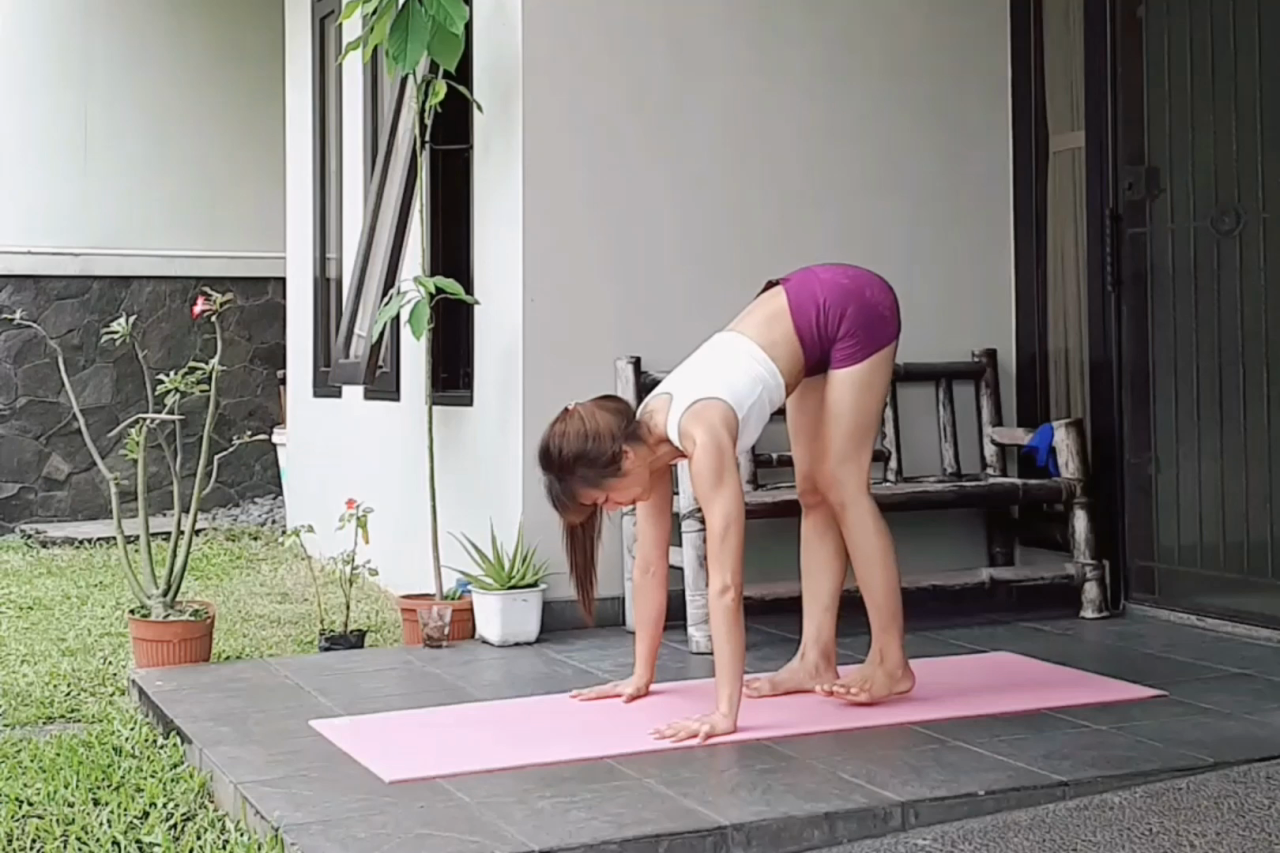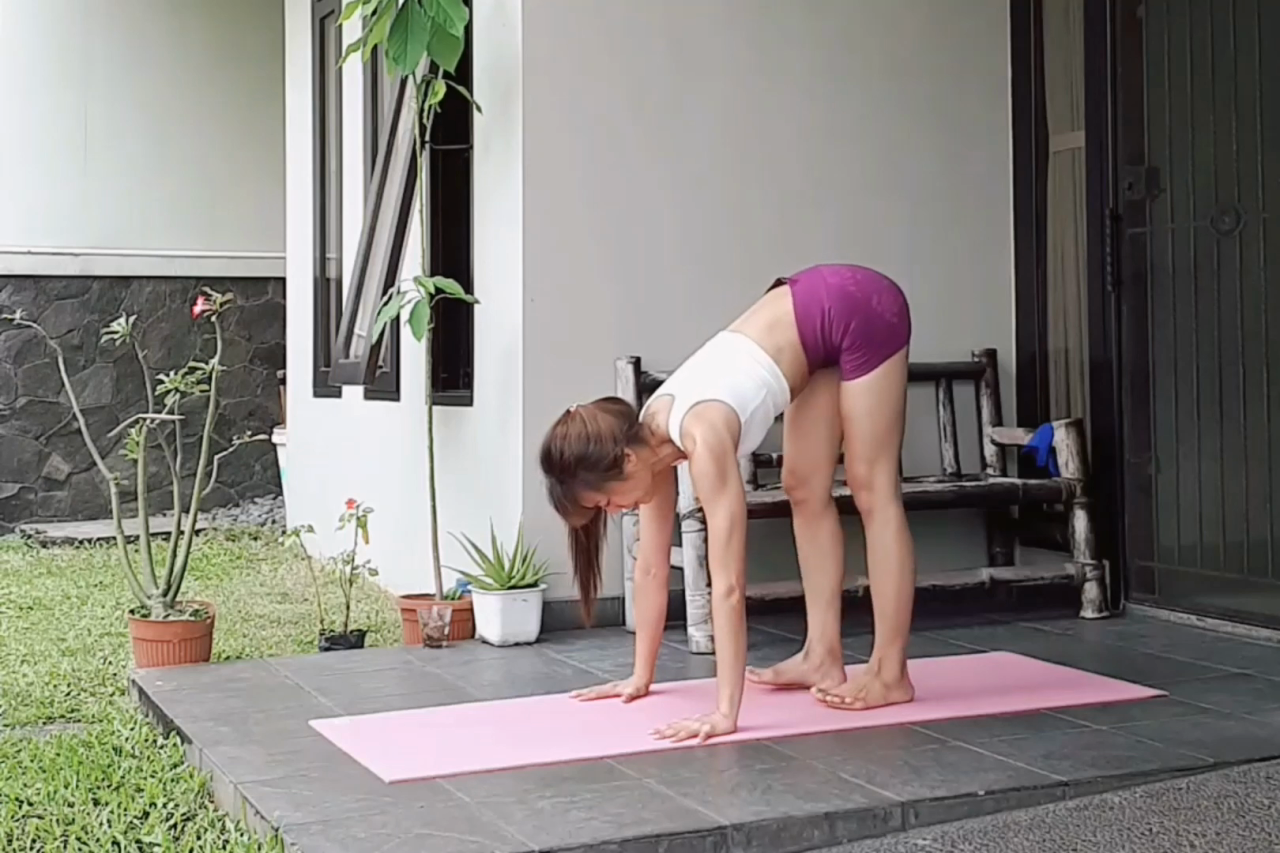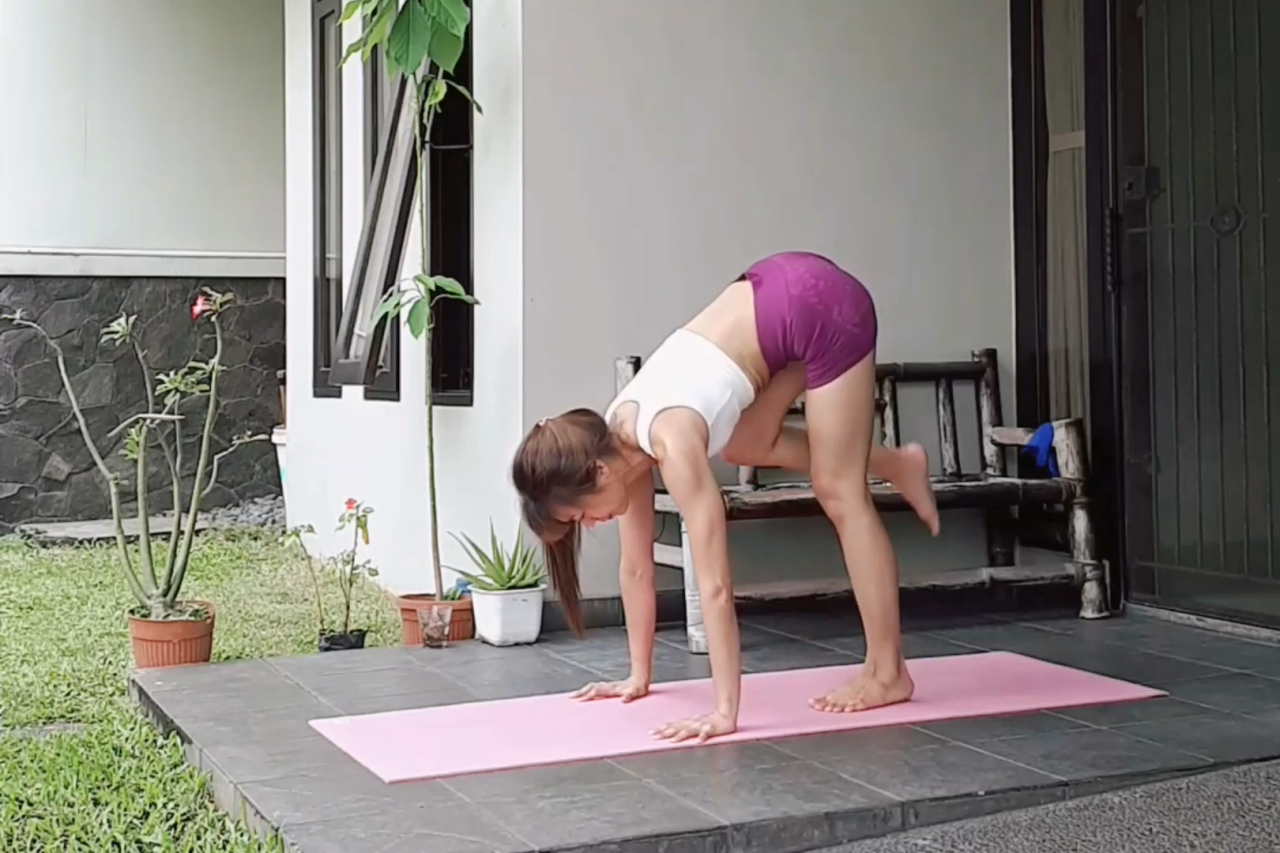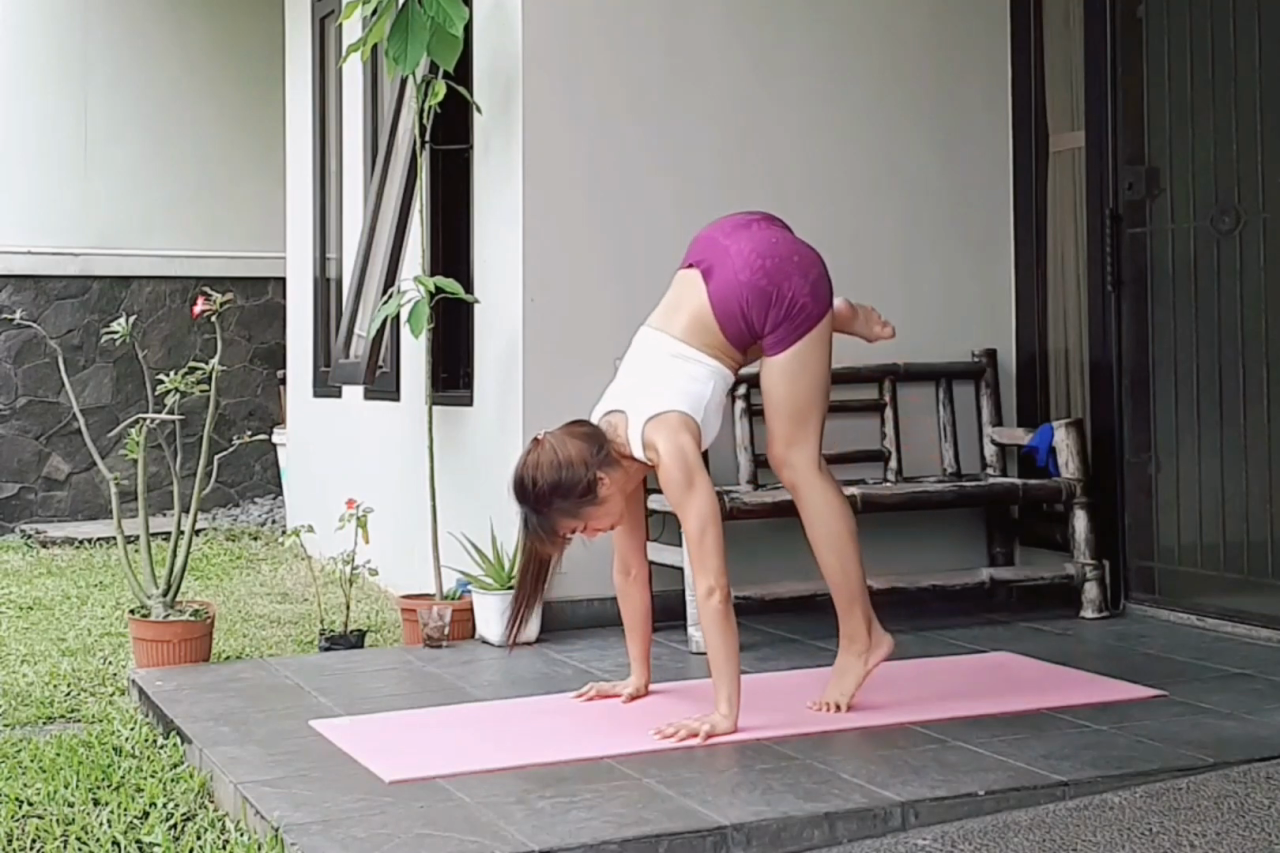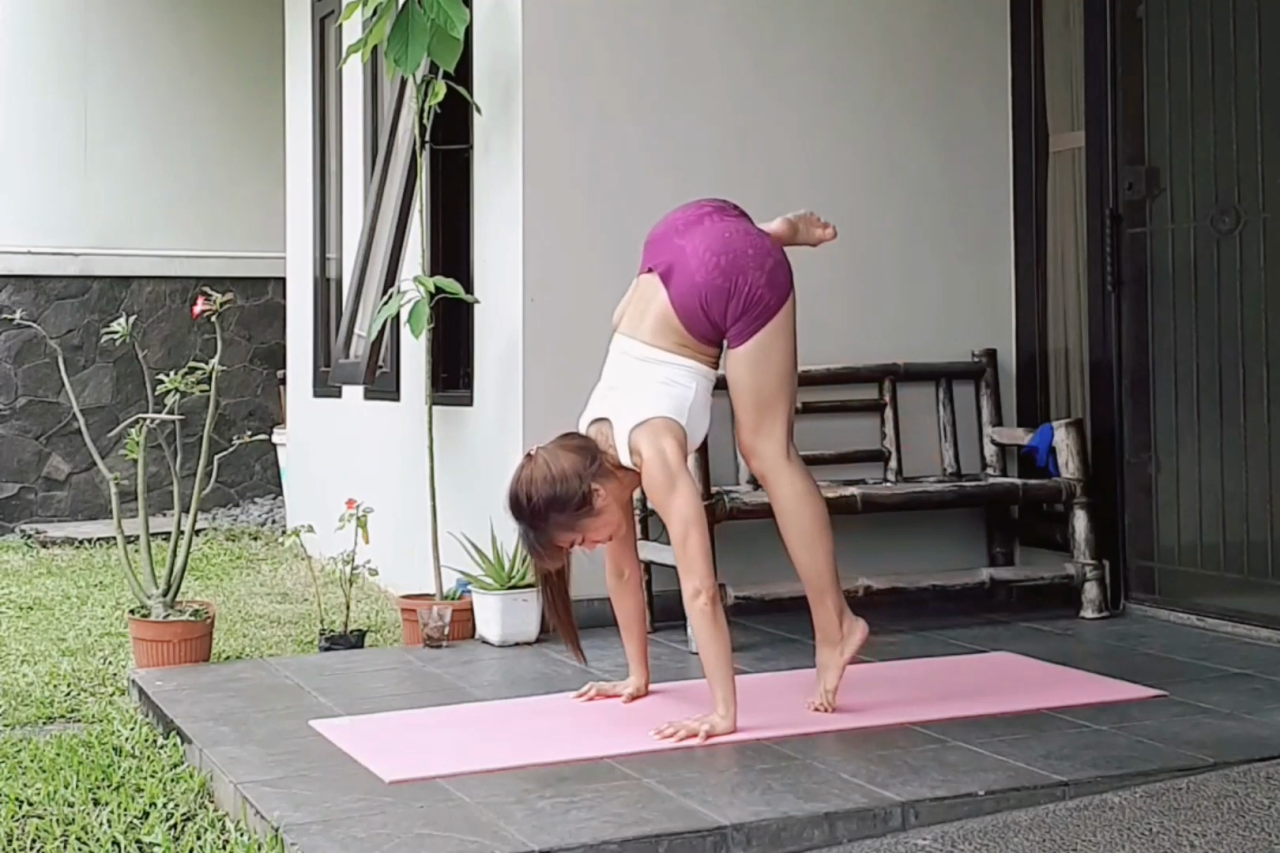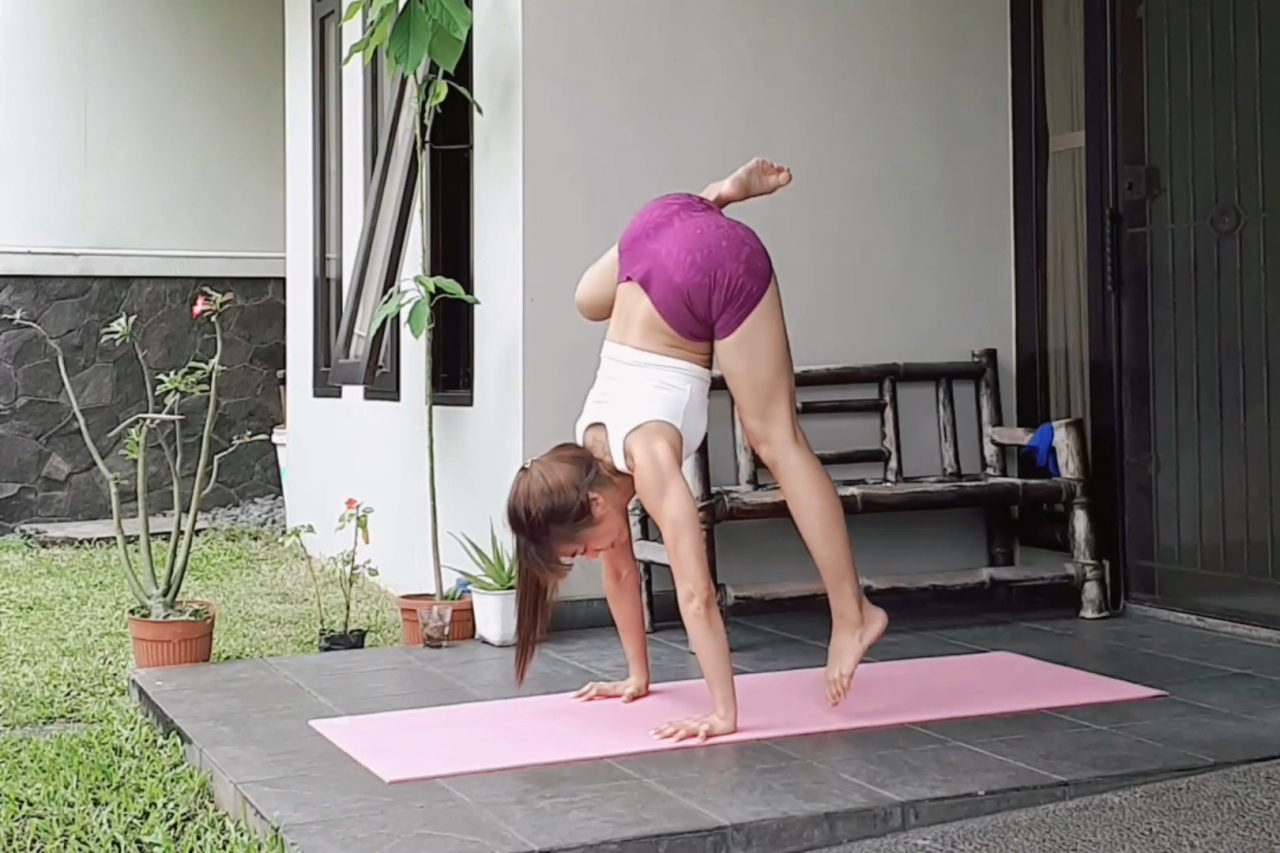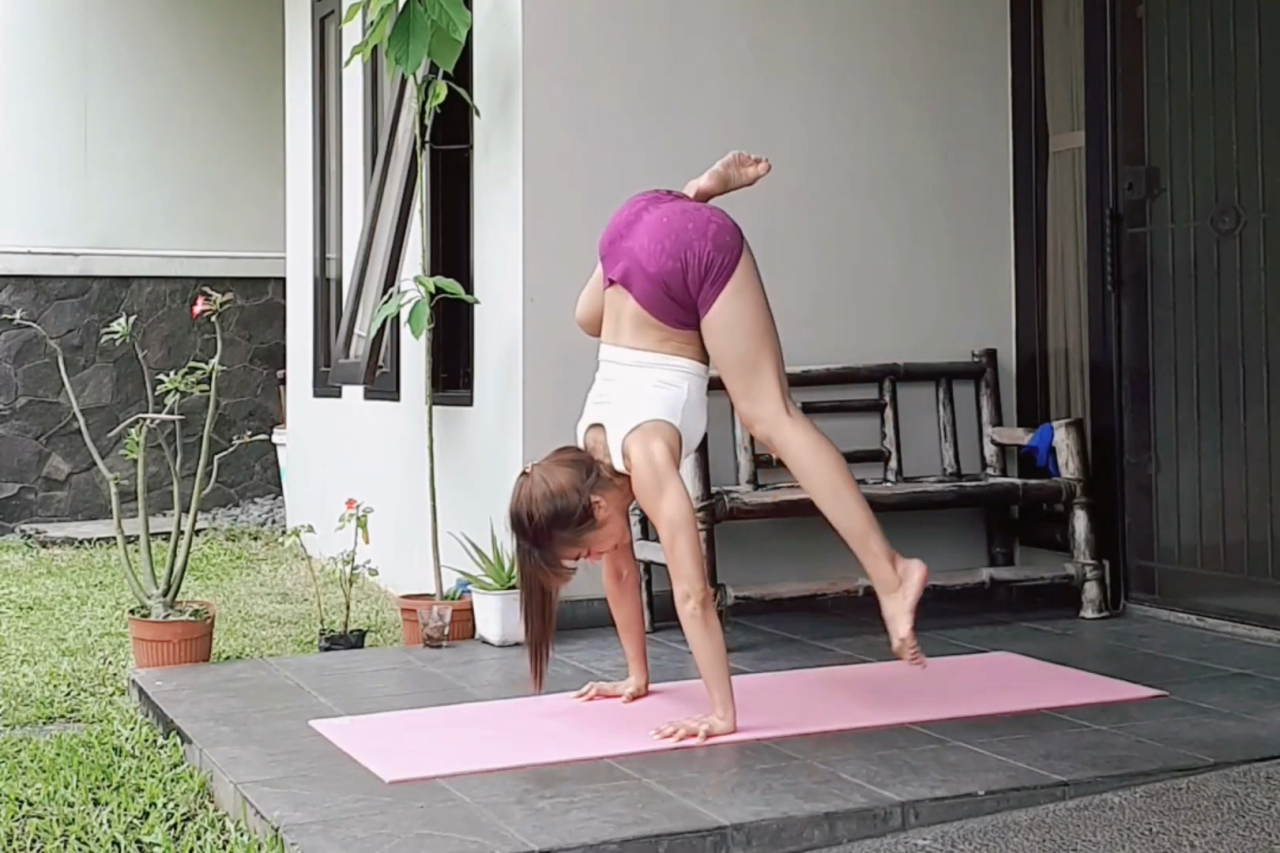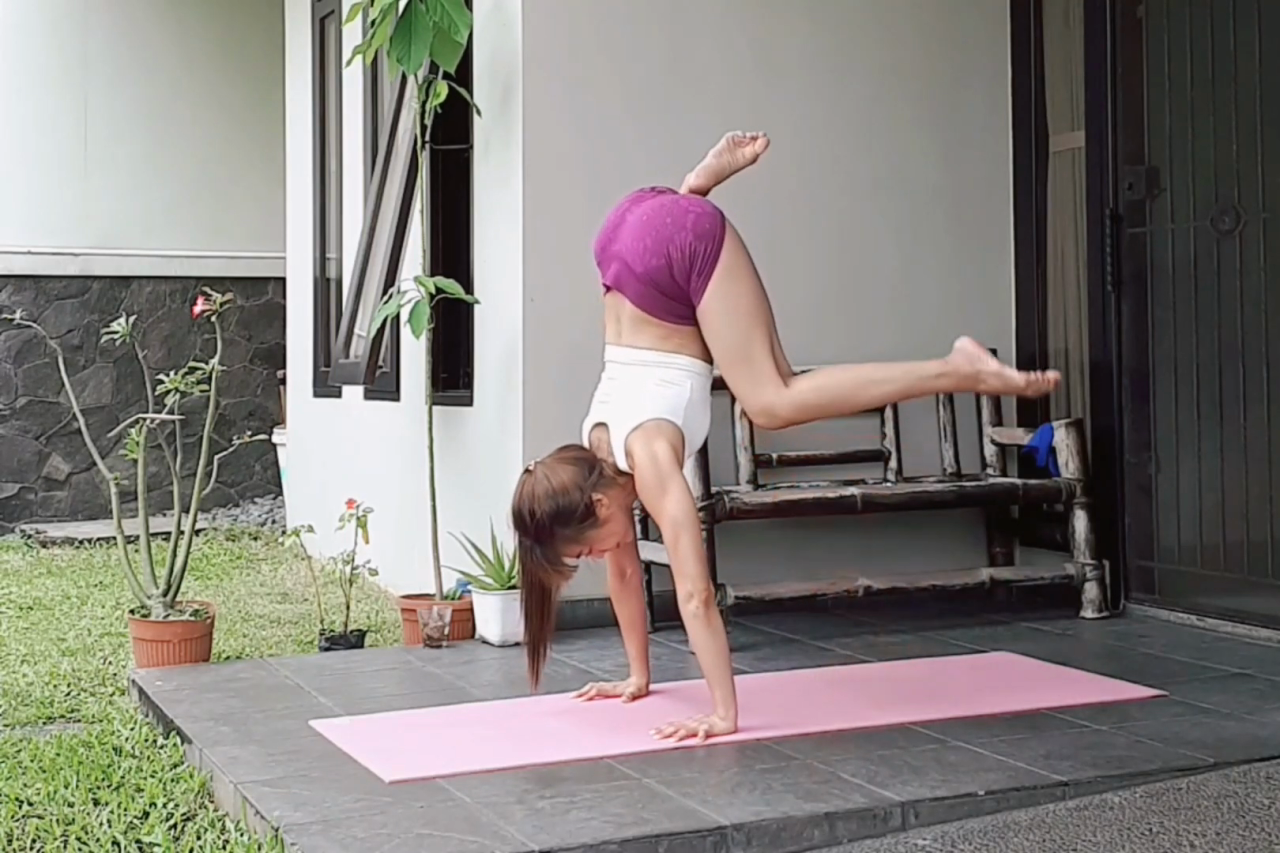
dt=0.4s
person 1, frame 1
left shoulder: (699, 433)
right shoulder: (647, 432)
left elbow: (724, 582)
right elbow: (650, 566)
left wrist: (725, 711)
right wrist: (640, 675)
left hip: (854, 306)
right hip: (809, 312)
left knee: (841, 485)
right knee: (814, 492)
left ankle: (891, 663)
right ankle: (816, 660)
person 1, frame 2
left shoulder: (700, 436)
right shoulder: (651, 435)
left elbow: (727, 585)
right elbow: (651, 567)
left wrist: (726, 712)
right wrist: (640, 675)
left hip: (861, 308)
right hip: (815, 309)
left knee: (871, 489)
right knee: (805, 488)
left ankle: (890, 674)
right ankle: (822, 656)
person 1, frame 3
left shoulder: (669, 440)
right shoulder: (619, 438)
left elbow: (714, 586)
right elbow: (636, 567)
left wrist: (726, 711)
right wrist: (638, 675)
left hip: (823, 307)
right hip: (779, 293)
left knee: (838, 491)
right knee: (745, 446)
right ankle: (897, 466)
person 1, frame 4
left shoulder: (663, 441)
right shoulder: (606, 443)
left elbow: (710, 586)
right elbow: (629, 568)
left wrist: (725, 711)
right wrist: (637, 677)
left hip: (776, 273)
right hip: (726, 254)
left knee: (796, 464)
left ankle: (862, 637)
right ankle: (831, 318)
person 1, frame 5
left shoulder: (649, 449)
right shoulder: (594, 448)
left elbow: (699, 590)
right elbow: (623, 570)
left wrist: (724, 712)
right wrist: (637, 676)
left hip: (737, 268)
left knee: (768, 455)
left ankle: (835, 627)
person 1, frame 6
left shoulder: (645, 456)
right shoulder: (592, 457)
left elbow: (696, 594)
right elbow: (621, 572)
left wrist: (722, 713)
right wrist: (637, 676)
left hip: (716, 262)
left knee: (776, 442)
left ankle: (851, 615)
person 1, frame 7
left shoulder: (643, 457)
right shoulder: (591, 456)
left elbow: (693, 595)
right elbow: (621, 573)
left wrist: (721, 713)
right wrist: (636, 677)
left hip: (693, 248)
left knee: (772, 418)
right knee: (589, 320)
person 1, frame 8
left shoulder: (647, 455)
right shoulder: (599, 451)
left elbow: (695, 594)
right elbow: (623, 572)
left wrist: (724, 711)
right wrist: (637, 676)
left ankle: (957, 371)
